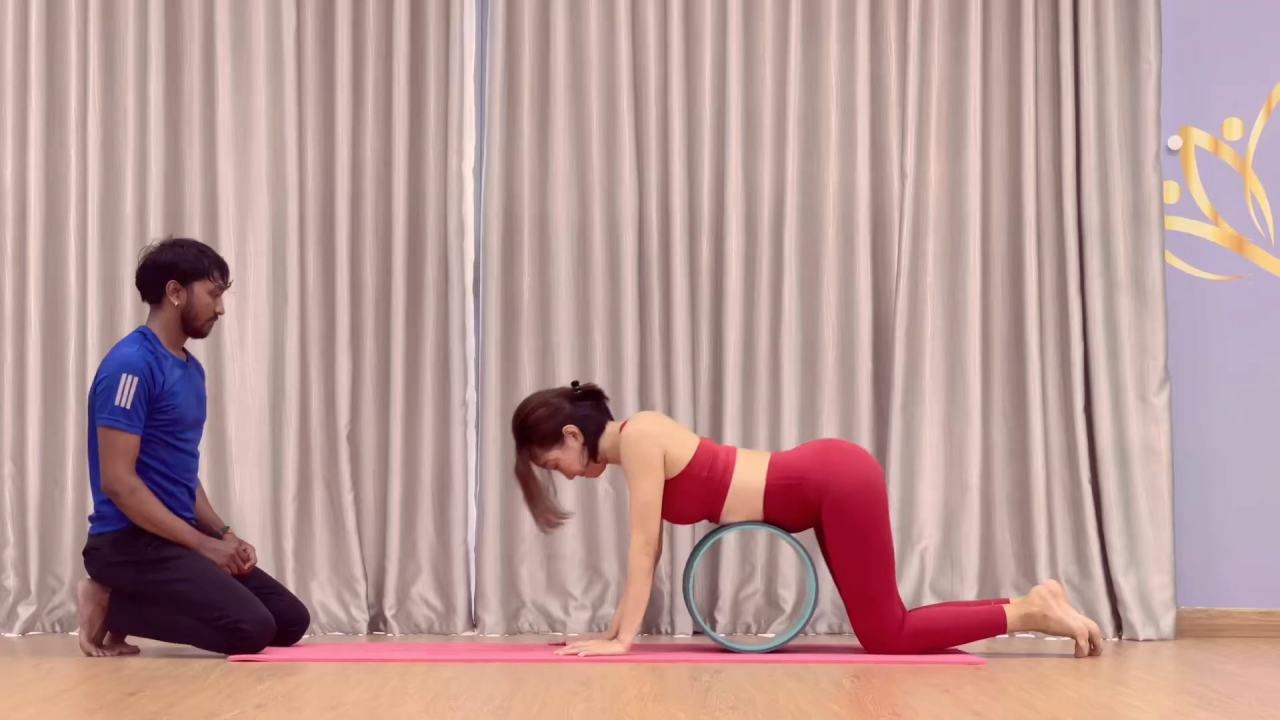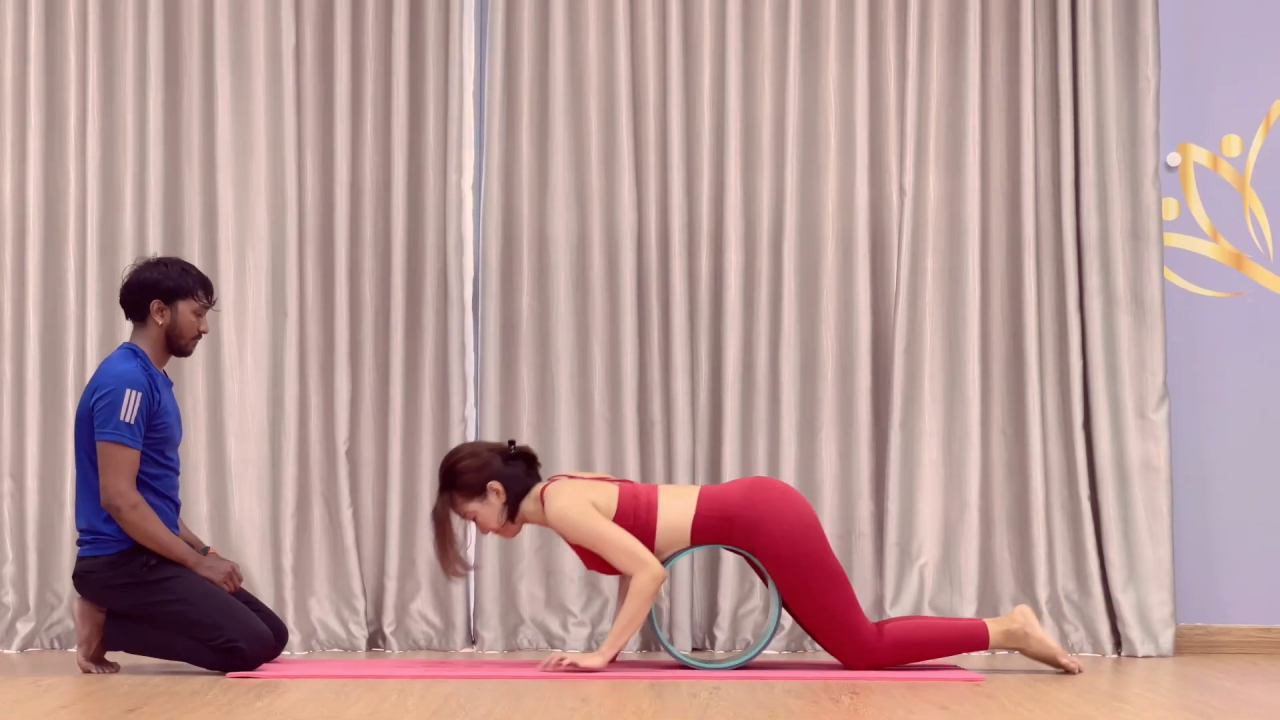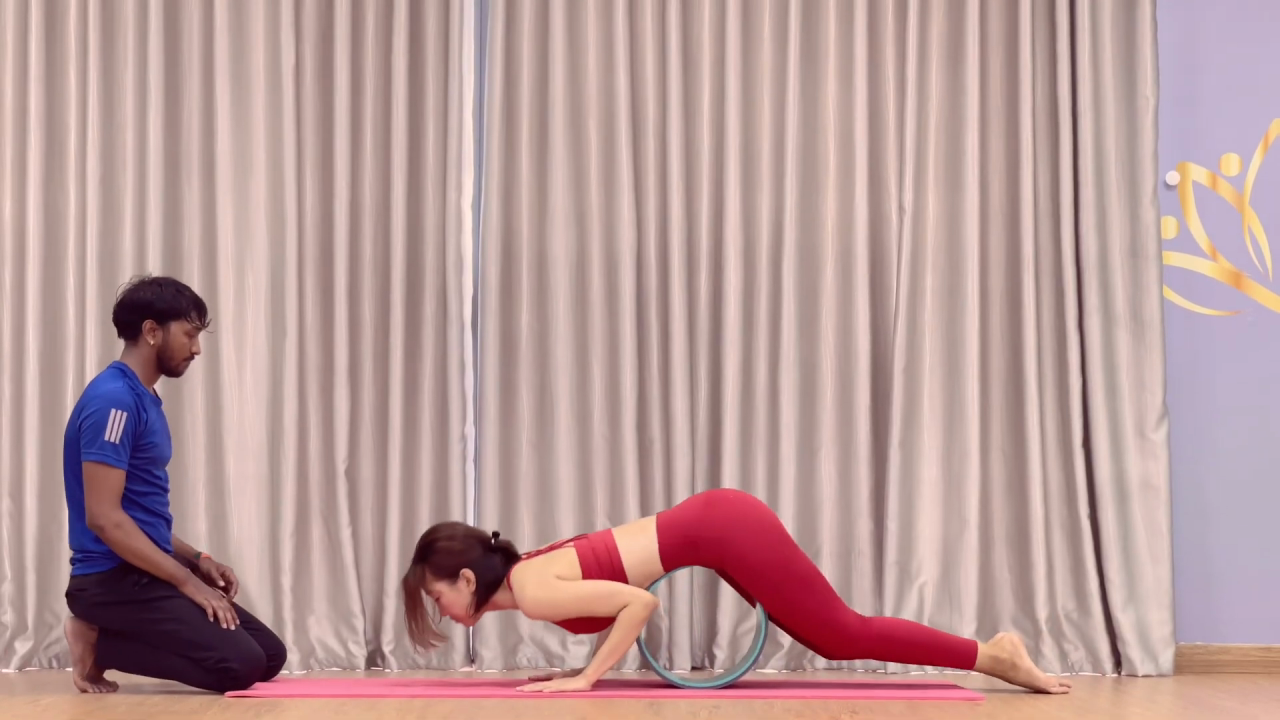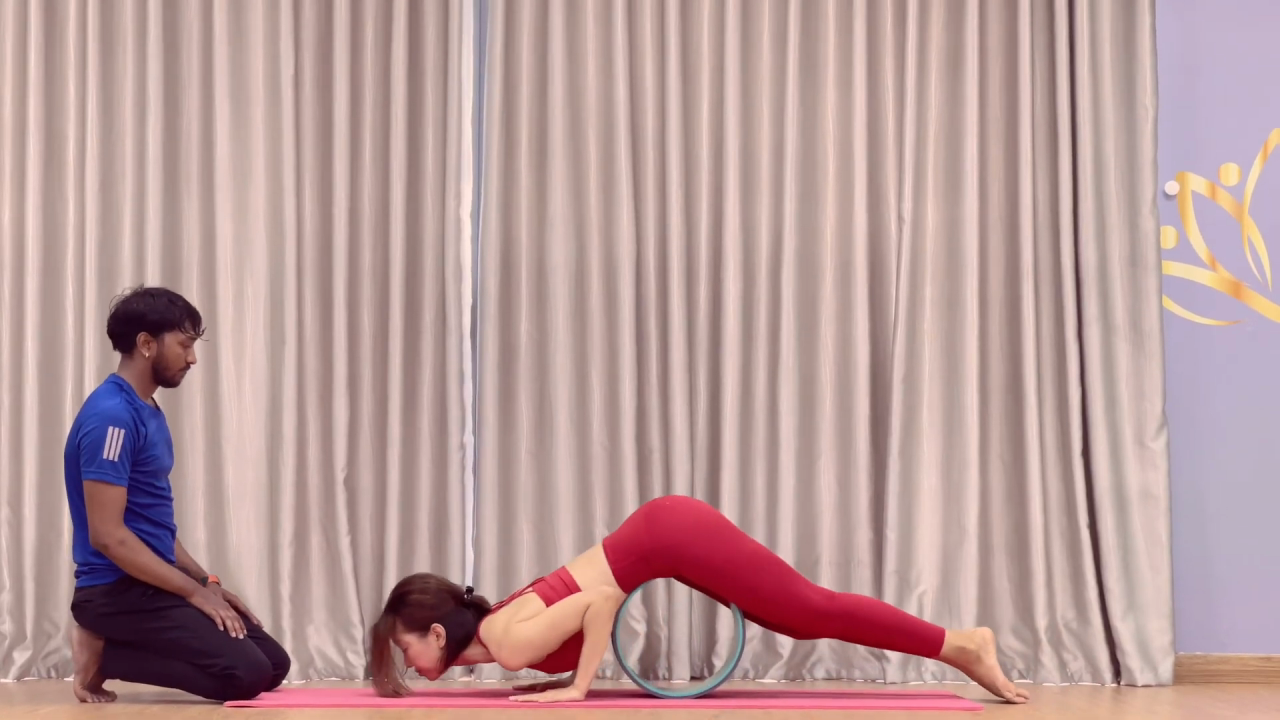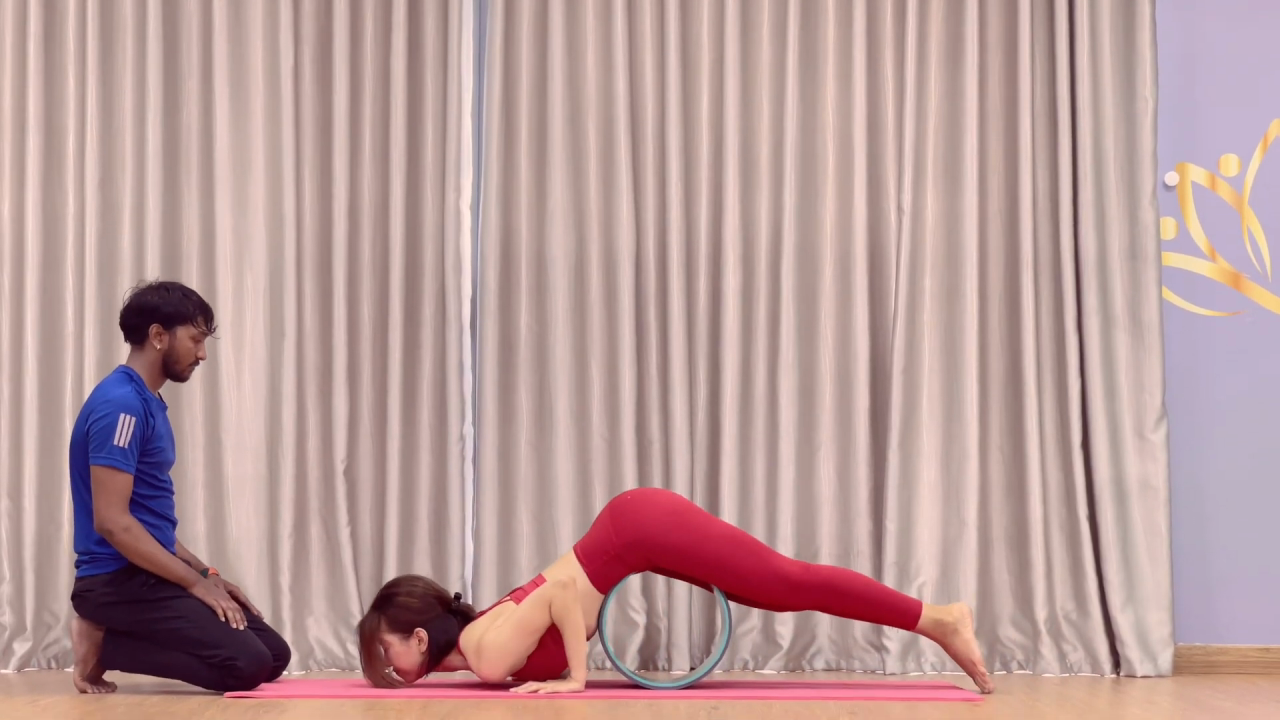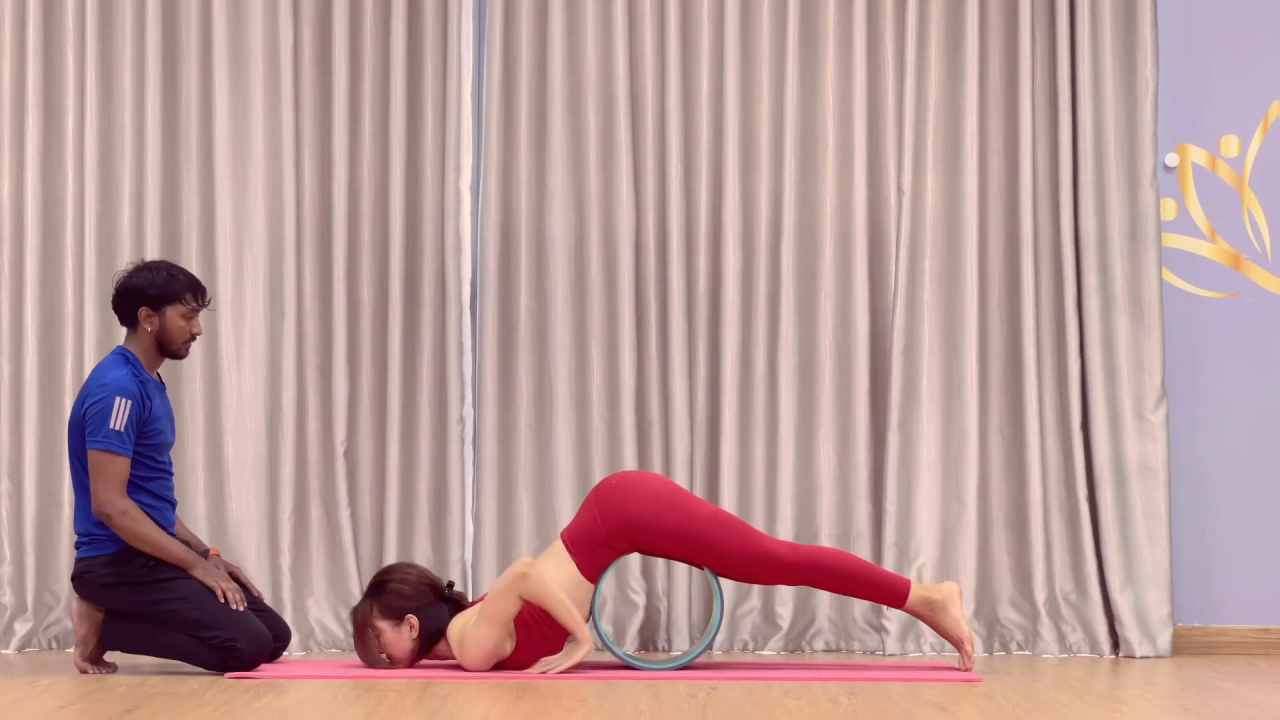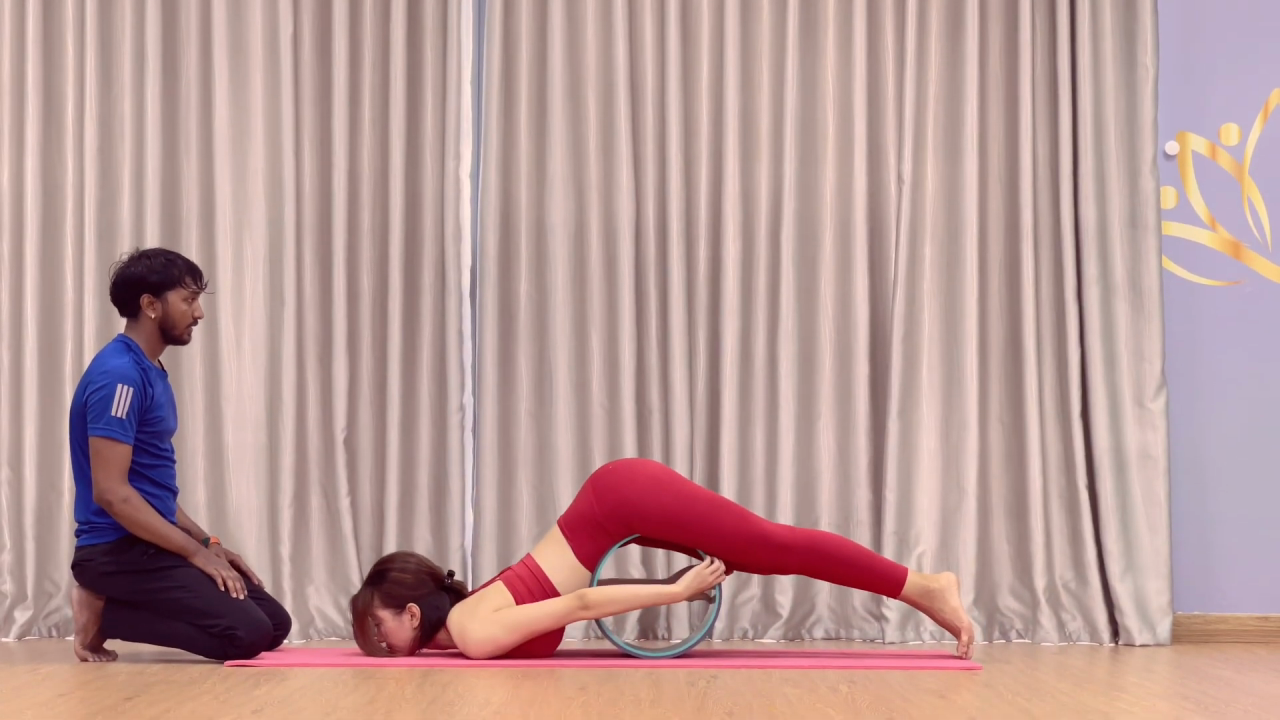
dt=0.7s
person 1, frame 1
left shoulder: (637, 437)
right shoulder: (636, 444)
left elbow: (642, 547)
right elbow: (650, 549)
left wrist: (621, 641)
right wrist: (615, 629)
left hip: (838, 484)
right hip: (830, 478)
left knee: (887, 639)
right knee: (887, 630)
left ankle: (1031, 613)
right ankle: (1030, 604)
person 1, frame 2
left shoulder: (558, 506)
right shoulder: (566, 493)
left elbow: (649, 573)
right elbow: (634, 562)
left wrist: (603, 654)
right wrist: (607, 648)
left hip: (764, 520)
right hip: (758, 512)
left knee: (862, 649)
right knee: (853, 645)
left ankle: (1007, 631)
right ankle: (1002, 629)
person 1, frame 3
left shoulder: (532, 593)
right shoulder: (531, 567)
left elbow: (638, 603)
left wrist: (586, 678)
right wrist: (590, 669)
left hip: (725, 532)
right hip: (721, 520)
left knee: (844, 633)
right knee: (834, 639)
left ankle: (993, 654)
right ankle: (987, 650)
person 1, frame 4
left shoulder: (511, 644)
right shoulder: (497, 626)
left elbow: (597, 603)
left wrist: (577, 687)
right wrist: (561, 677)
left hip: (673, 537)
right hip: (666, 532)
left knee: (814, 611)
right knee: (804, 615)
left ankle: (961, 645)
right ankle: (957, 645)
person 1, frame 5
left shoulder: (490, 656)
right shoulder: (476, 639)
left elbow: (561, 587)
left wrist: (576, 677)
right wrist: (561, 666)
left hip: (641, 528)
right hip: (638, 525)
left knee: (792, 582)
right knee: (785, 588)
left ankle: (939, 620)
right ankle: (936, 619)
person 1, frame 6
left shoulder: (471, 648)
right shoulder: (462, 629)
left elbow: (520, 574)
left wrist: (578, 636)
right wrist: (569, 633)
left hip: (627, 510)
right hip: (623, 509)
left knee: (777, 560)
right knee: (770, 562)
left ankle: (925, 598)
right ankle: (923, 599)
person 1, frame 7
left shoulder: (473, 636)
right shoulder: (465, 616)
left elbow: (580, 606)
left wrist: (676, 591)
left hip: (625, 496)
right hip: (622, 497)
left knee: (774, 546)
right knee: (767, 554)
left ankle: (923, 587)
right ankle: (919, 586)
person 2, frame 1
left shoulder: (191, 369)
right shoulder: (131, 364)
right elbow: (118, 482)
left wrist: (224, 534)
right wrist: (204, 543)
left hip: (173, 534)
right hip: (130, 542)
left knee: (291, 621)
right knee: (250, 630)
left ankle: (125, 603)
right ankle: (110, 603)
person 2, frame 2
left shoulder: (156, 382)
right shoulder: (126, 379)
right elbow: (118, 498)
left wrist: (205, 555)
right wrist: (198, 562)
left hip: (150, 555)
right hip: (121, 561)
left knee: (272, 636)
right knee: (248, 647)
left ankle: (113, 619)
right ankle: (105, 625)
person 2, frame 3
left shoulder: (148, 400)
right shoulder: (113, 399)
right elbow: (104, 518)
left wrist: (196, 560)
right wrist: (188, 581)
left hip: (144, 573)
right hip: (114, 580)
left knee: (270, 655)
right knee: (240, 665)
left ankle: (106, 636)
right ankle: (98, 643)
person 2, frame 4
left shoulder: (149, 412)
right shoulder: (111, 416)
right elbow: (108, 536)
left wrist: (207, 583)
right wrist: (195, 592)
left hip: (148, 583)
right hip: (119, 590)
left knee: (273, 664)
right knee: (246, 674)
left ankle: (109, 647)
right ankle: (103, 656)
person 2, frame 5
left shoulder: (148, 403)
right shoulder: (121, 404)
right elbow: (112, 522)
left wrist: (206, 574)
right wrist: (197, 582)
left hip: (148, 574)
right hip: (120, 580)
left knee: (274, 655)
right knee: (247, 664)
left ankle: (109, 638)
right ankle: (102, 645)
person 2, frame 6
left shoulder: (149, 384)
right shoulder: (117, 387)
right elbow: (110, 505)
left wrist: (207, 554)
right wrist: (196, 563)
left hip: (148, 555)
right hip: (119, 562)
left knee: (274, 636)
right knee: (247, 645)
left ankle: (108, 617)
right ankle: (102, 626)
person 2, frame 7
left shoulder: (150, 372)
right shoulder: (119, 375)
right elbow: (112, 493)
left wrist: (207, 543)
right wrist: (196, 551)
left hip: (148, 544)
right hip: (120, 549)
left knee: (275, 624)
right knee: (247, 633)
left ankle: (109, 607)
right ankle: (103, 614)
